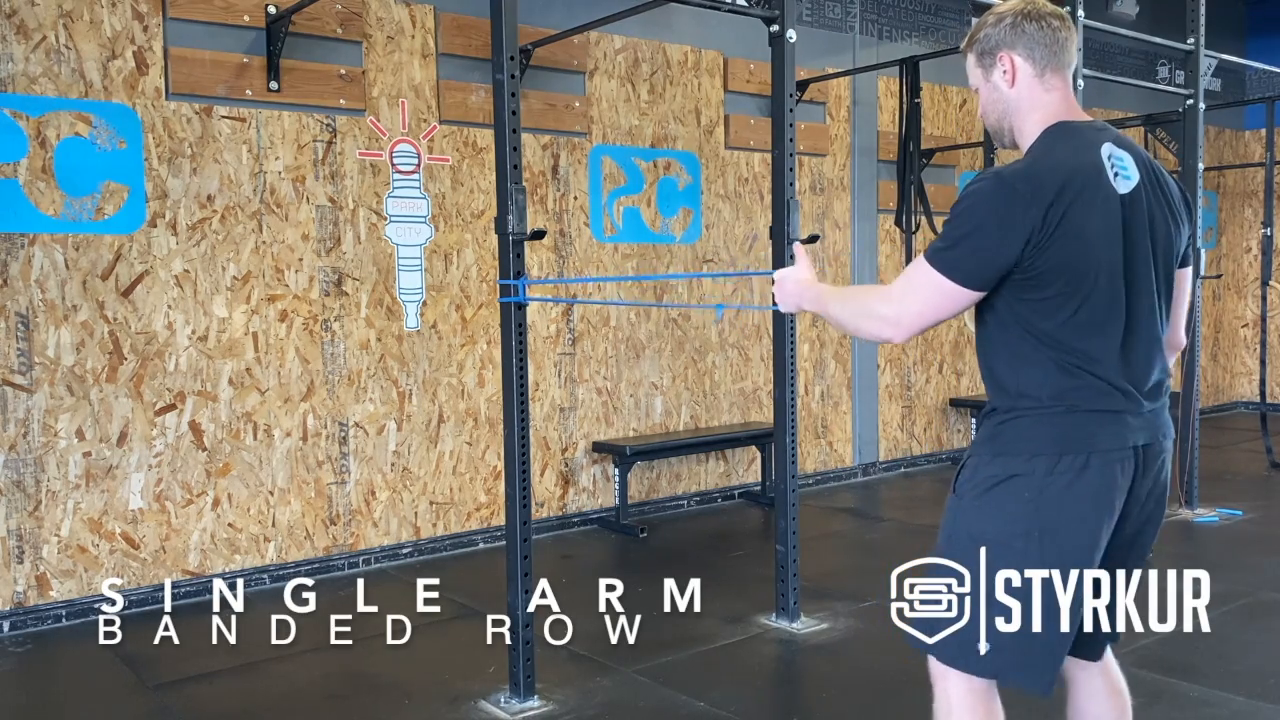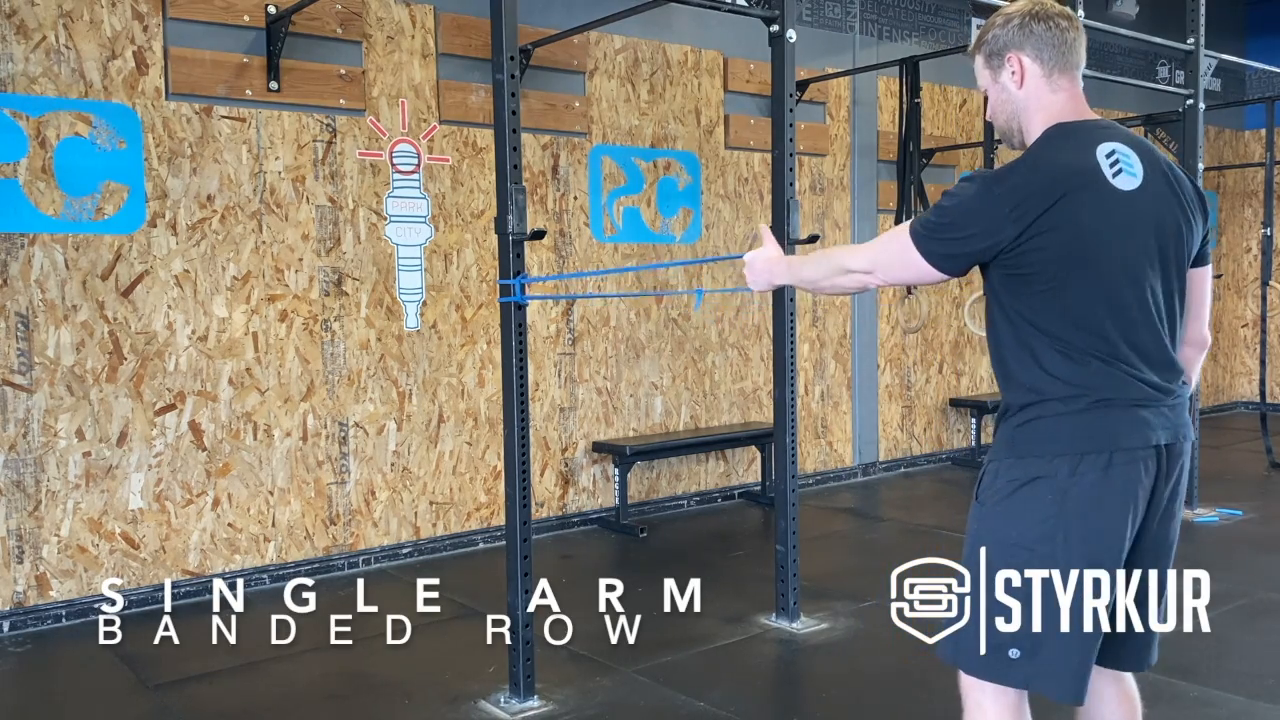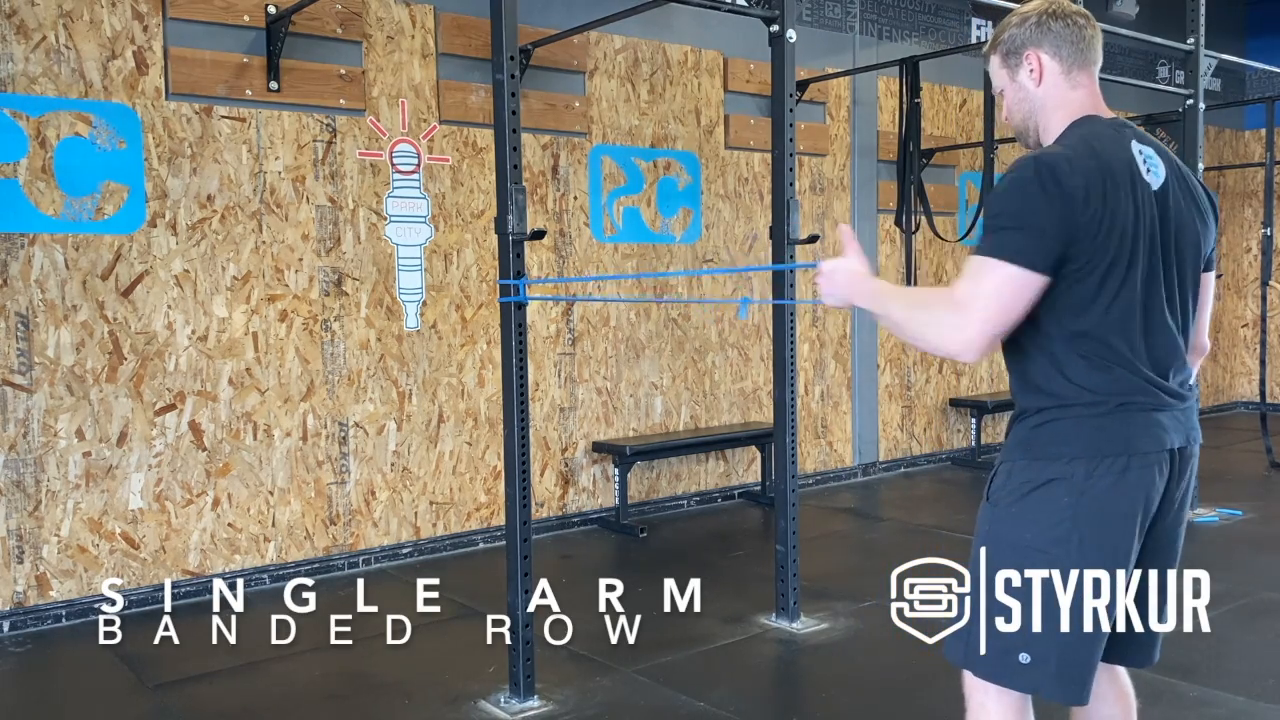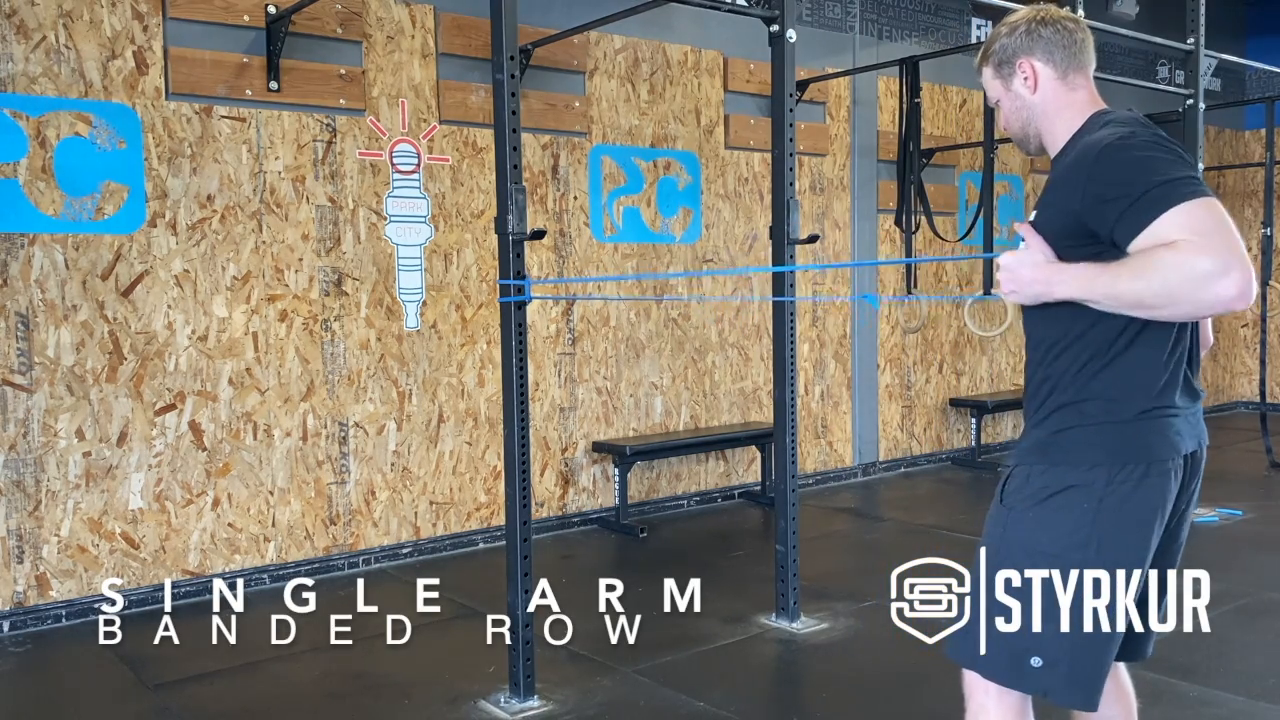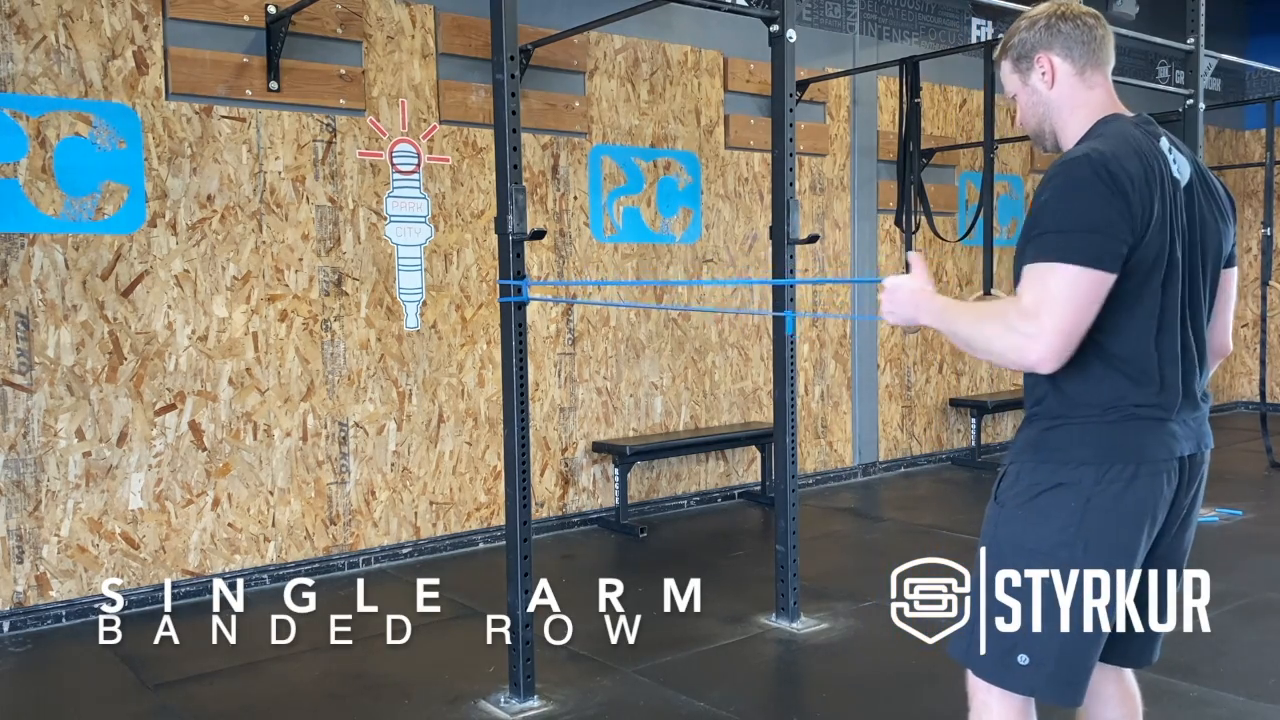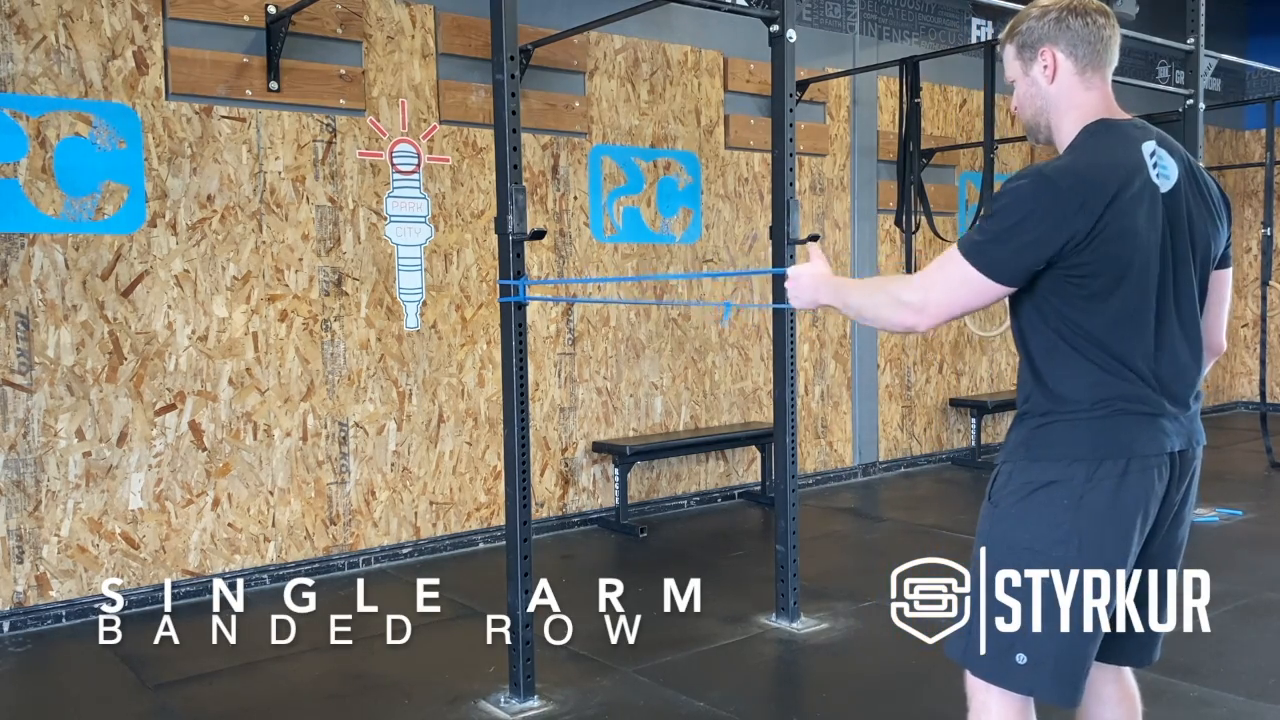
dt=0.4s
person 1, frame 1
left shoulder: (1016, 191)
right shoulder: (1156, 181)
left elbow: (896, 317)
right elbow: (1172, 336)
left wrist: (807, 293)
left hip: (1040, 457)
right hip: (1140, 449)
right knee: (1084, 648)
person 1, frame 2
left shoulder: (1012, 193)
right shoulder: (1172, 180)
left elbow: (865, 267)
right elbow: (1196, 337)
left wrist: (778, 268)
left hip: (1061, 460)
right hip: (1161, 449)
right knee: (1104, 659)
person 1, frame 3
left shoulder: (1050, 176)
right shoulder: (1179, 179)
left elbow: (963, 332)
right elbow: (1193, 341)
left wrist: (860, 288)
left hip: (1076, 458)
right hip: (1167, 449)
right knee: (1099, 659)
person 1, frame 4
left shoulder: (1115, 154)
right shoulder: (1118, 157)
left elbow: (1223, 278)
right elbow: (1187, 327)
left wrist: (1059, 277)
left hip: (1090, 460)
right hip: (1159, 447)
right knee: (1094, 656)
person 1, frame 5
left shoulder: (1089, 175)
right shoulder: (1193, 174)
left elbow: (1036, 340)
right elbow: (1217, 341)
left wrist: (926, 305)
left hip: (1084, 466)
right hip: (1176, 455)
right knee: (1105, 660)
person 1, frame 6
left shoulder: (1060, 187)
right shoulder: (1194, 178)
left elbow: (918, 305)
right elbow: (1211, 341)
left wrist: (825, 287)
left hip: (1076, 464)
right hip: (1171, 454)
right knee: (1104, 659)
